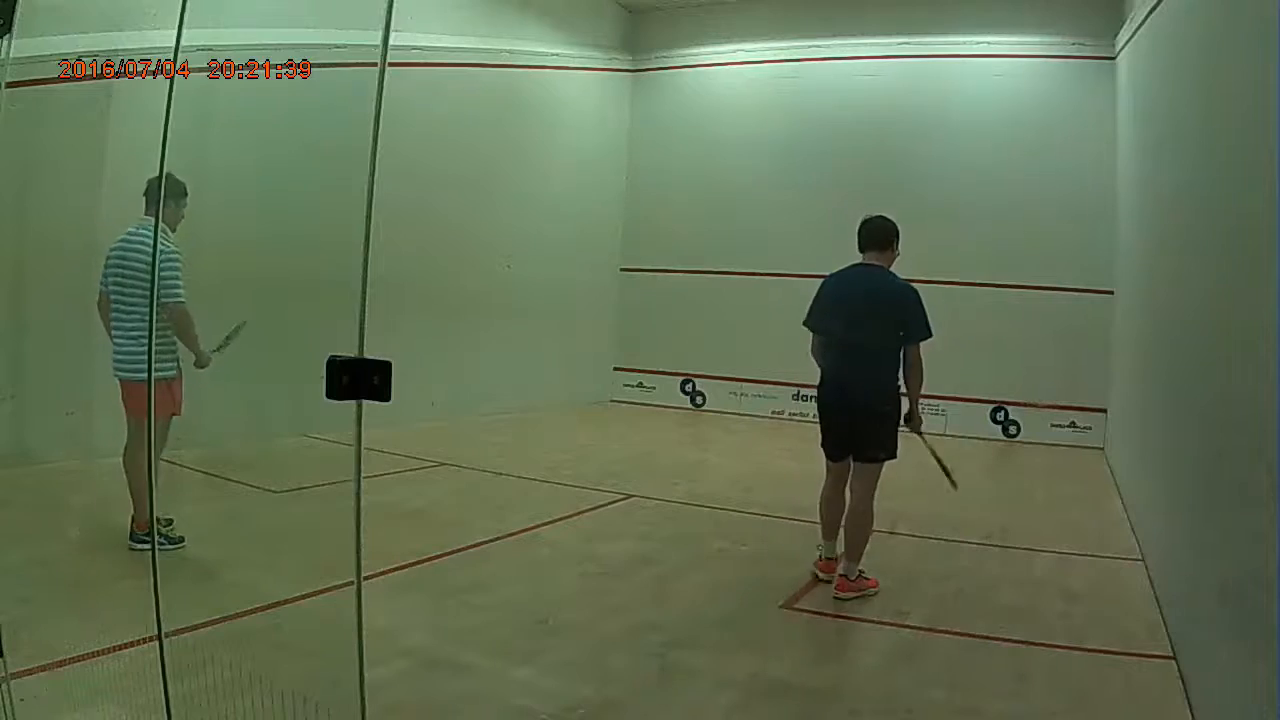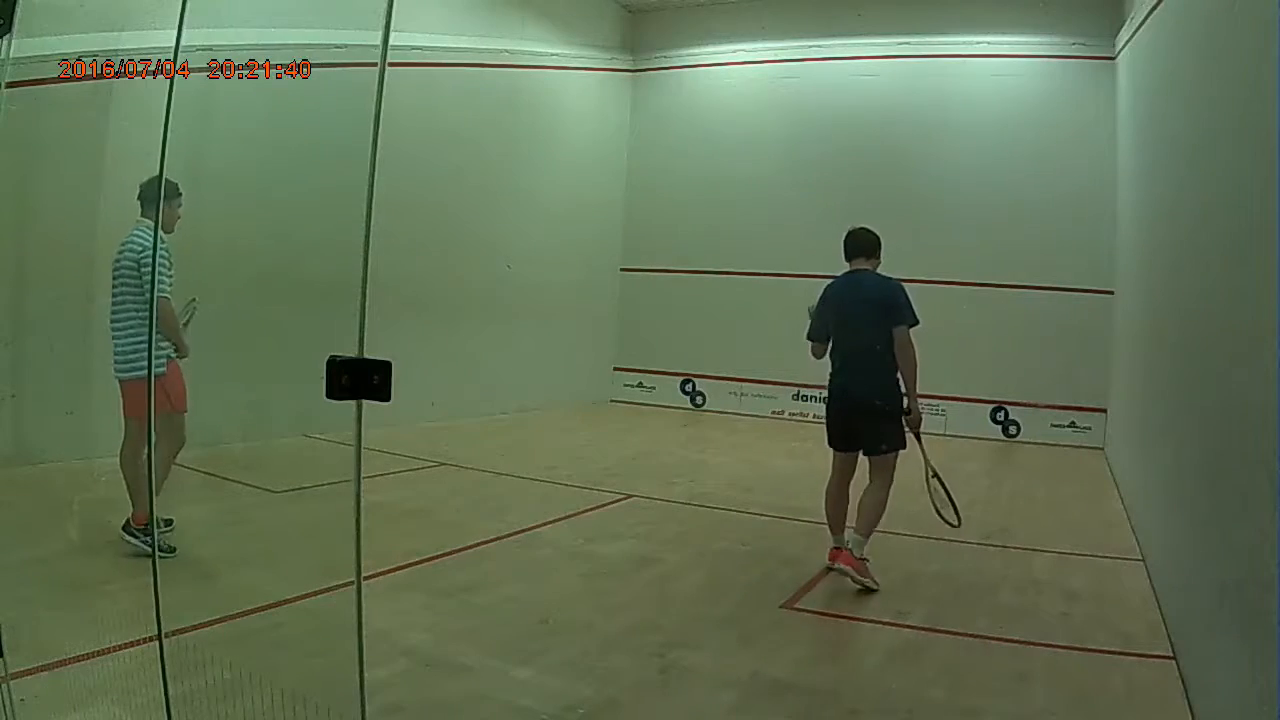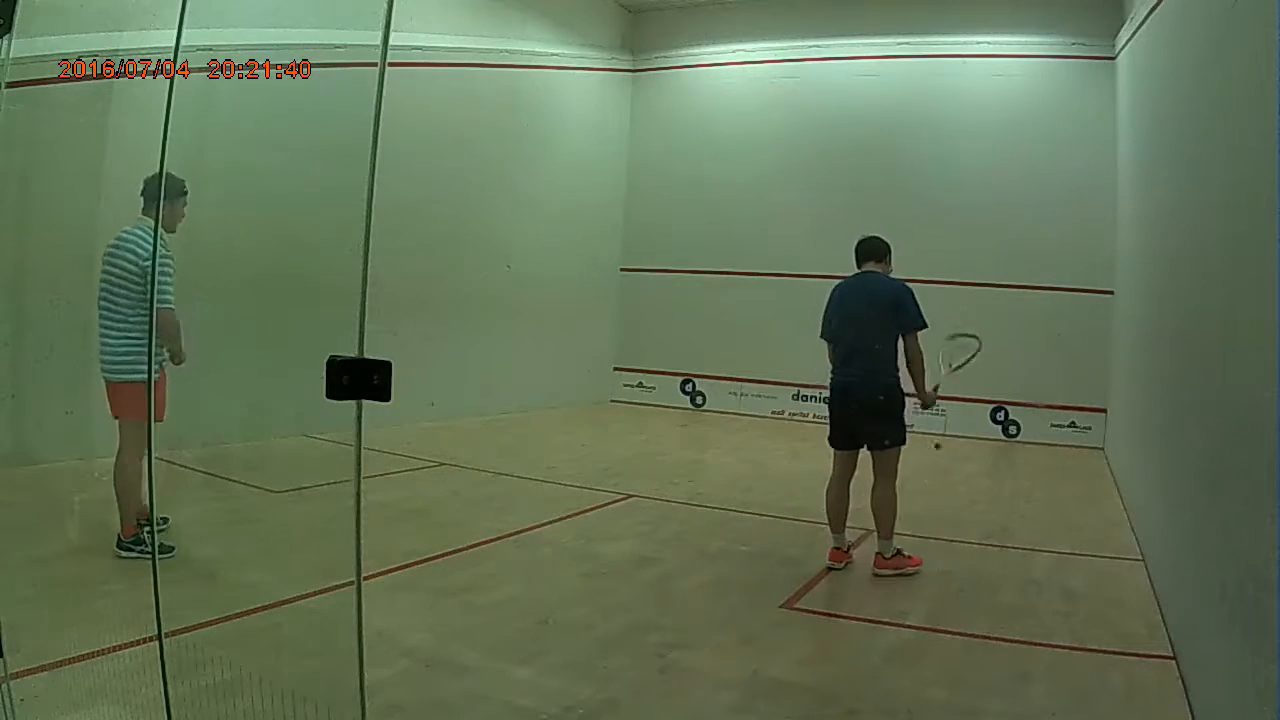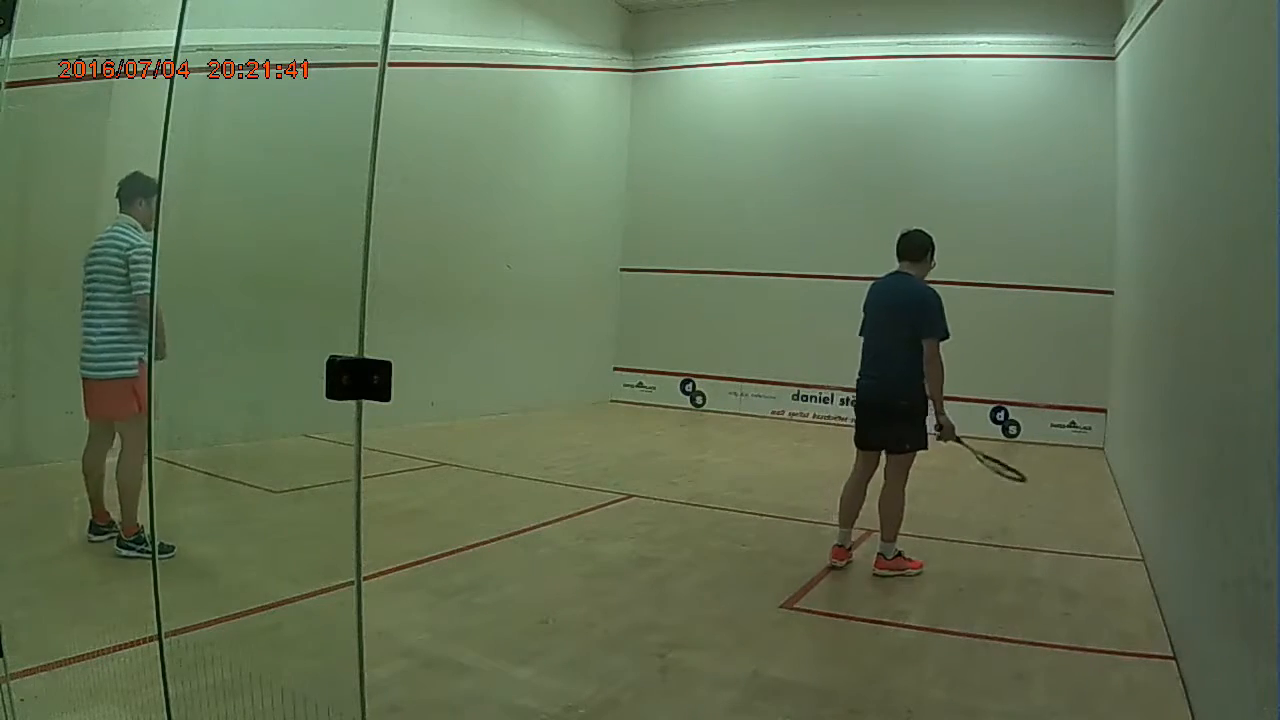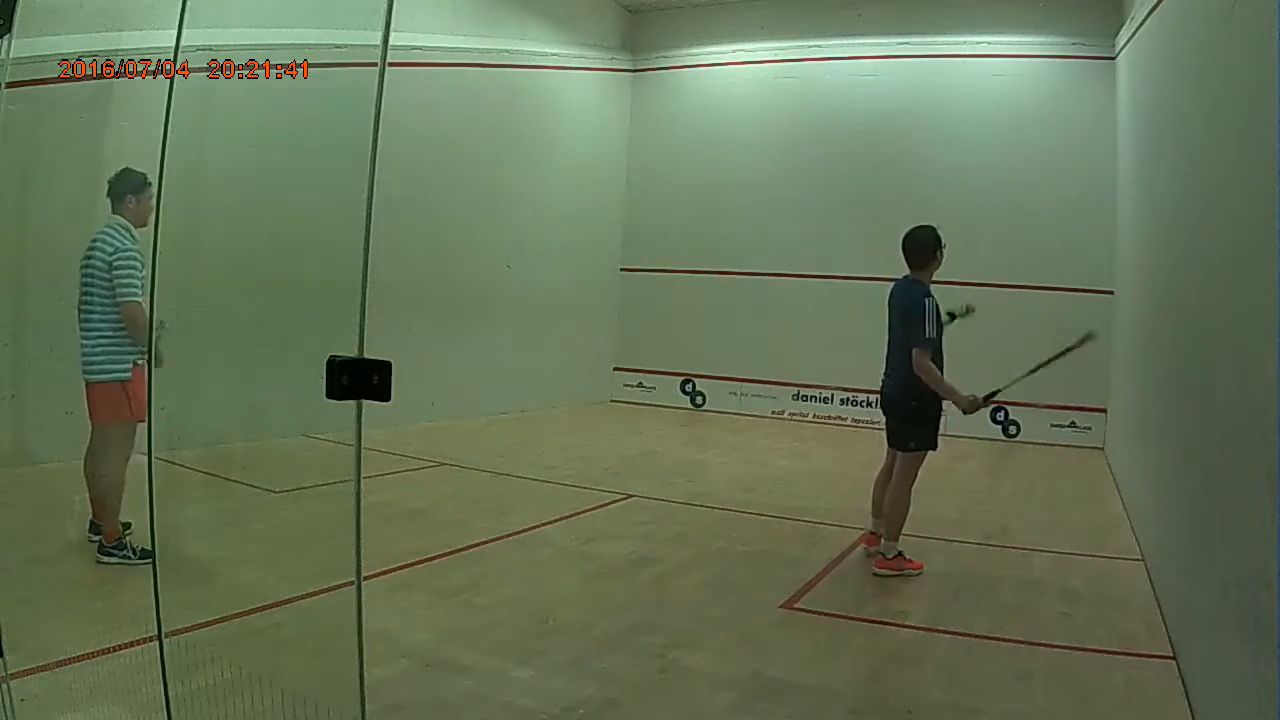
dt=0.5s
person 1, frame 1
left shoulder: (120, 244)
right shoulder: (164, 249)
left elbow: (104, 303)
right elbow: (175, 311)
right wrist: (199, 351)
left hip: (127, 361)
right hip: (156, 363)
left knee: (137, 439)
right knee: (151, 443)
left ankle: (143, 516)
right ankle: (144, 530)
person 1, frame 2
left shoulder: (129, 244)
right shoulder: (153, 246)
right elbow: (160, 306)
right wrist: (181, 342)
left hip: (128, 359)
right hip: (153, 359)
left knee: (135, 439)
right knee: (172, 437)
left ankle: (141, 517)
right ankle: (140, 521)
person 1, frame 3
left shoulder: (118, 242)
right shoulder: (156, 252)
left elbow: (105, 300)
right elbow: (164, 316)
right wrist: (178, 350)
left hip: (114, 358)
right hip: (139, 363)
left knee: (132, 442)
right knee: (134, 447)
left ankle: (138, 512)
right ankle: (130, 536)
person 1, frame 4
left shoulder: (99, 244)
right shoulder: (137, 244)
right elbow: (145, 304)
right wrist: (160, 344)
left hip: (94, 359)
right hip: (124, 361)
left knee: (98, 440)
right knee: (135, 445)
left ankle: (100, 521)
right ankle: (130, 535)
person 1, frame 5
left shoulder: (99, 240)
right shoulder: (124, 248)
right elbow: (131, 311)
right wrist: (152, 348)
left hip: (96, 359)
right hip: (118, 363)
left knee: (100, 443)
right knee: (117, 451)
left ankle: (100, 520)
right ankle: (112, 541)
person 2, frame 1
left shoulder: (831, 284)
right shoulder: (903, 293)
left elbow: (816, 348)
right elbow: (912, 359)
right wrist: (914, 407)
left hip: (833, 396)
right hip: (877, 402)
left knee: (834, 479)
right knee: (862, 489)
left ankle: (827, 557)
right ankle: (849, 575)
person 2, frame 2
left shoulder: (830, 292)
right shoulder: (890, 290)
left elbow: (817, 351)
right elbow: (903, 346)
right wrist: (912, 399)
left hip: (840, 394)
right hip: (880, 396)
left knee: (840, 473)
right knee: (881, 479)
left ankle: (837, 547)
right ankle: (854, 553)
person 2, frame 3
left shoulder: (838, 292)
right shoulder: (898, 291)
left elbow: (832, 350)
right elbow: (912, 350)
right wrist: (922, 390)
left hip: (841, 390)
right hip: (880, 392)
left knee: (841, 472)
right knee: (885, 475)
left ankle: (838, 548)
right ankle: (886, 554)
person 2, frame 4
left shoulder: (875, 289)
right shoulder: (926, 297)
right elbow: (931, 360)
right wrist: (940, 412)
left hip: (868, 392)
right hip: (903, 398)
left knee: (861, 471)
right knee: (895, 478)
left ankle: (841, 545)
right ankle: (887, 555)
person 2, frame 5
left shoulder: (902, 288)
right shoulder: (924, 301)
right elbow: (921, 364)
left wrist: (946, 318)
right wrist: (955, 397)
left hip: (893, 392)
right hip: (915, 398)
left knee: (891, 466)
right knee: (904, 476)
left ankle: (874, 533)
right ankle: (888, 554)
